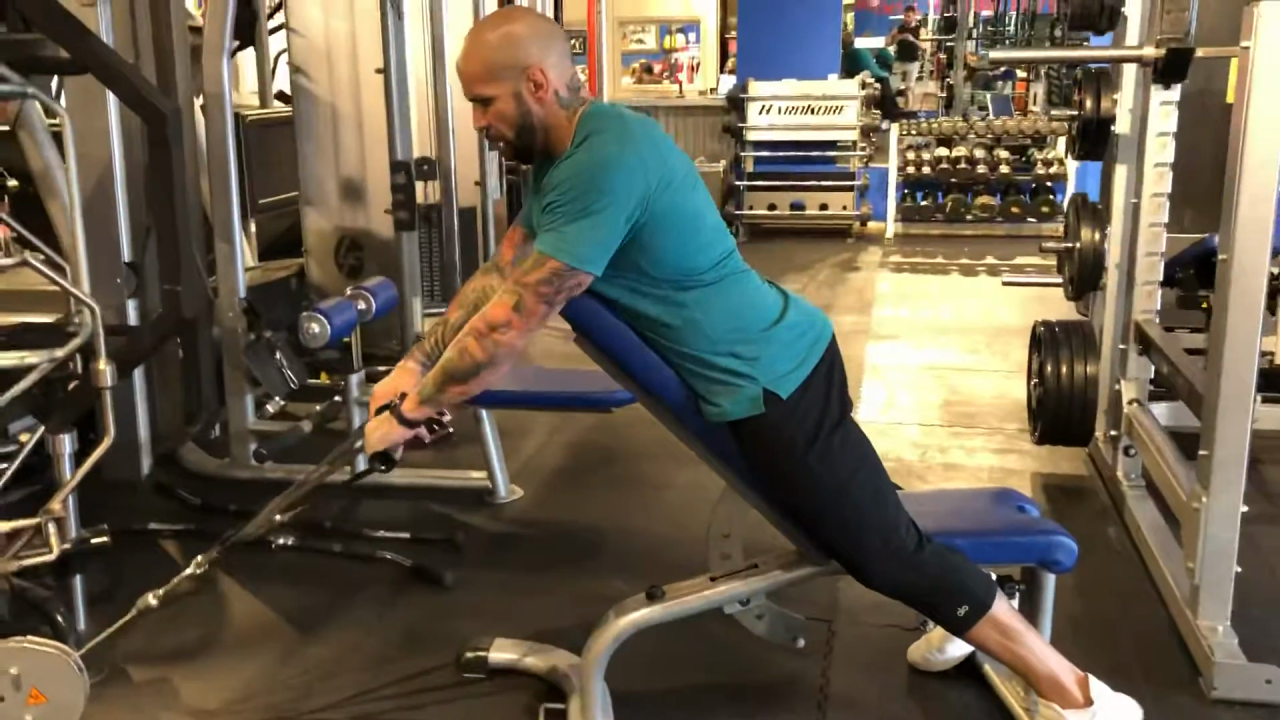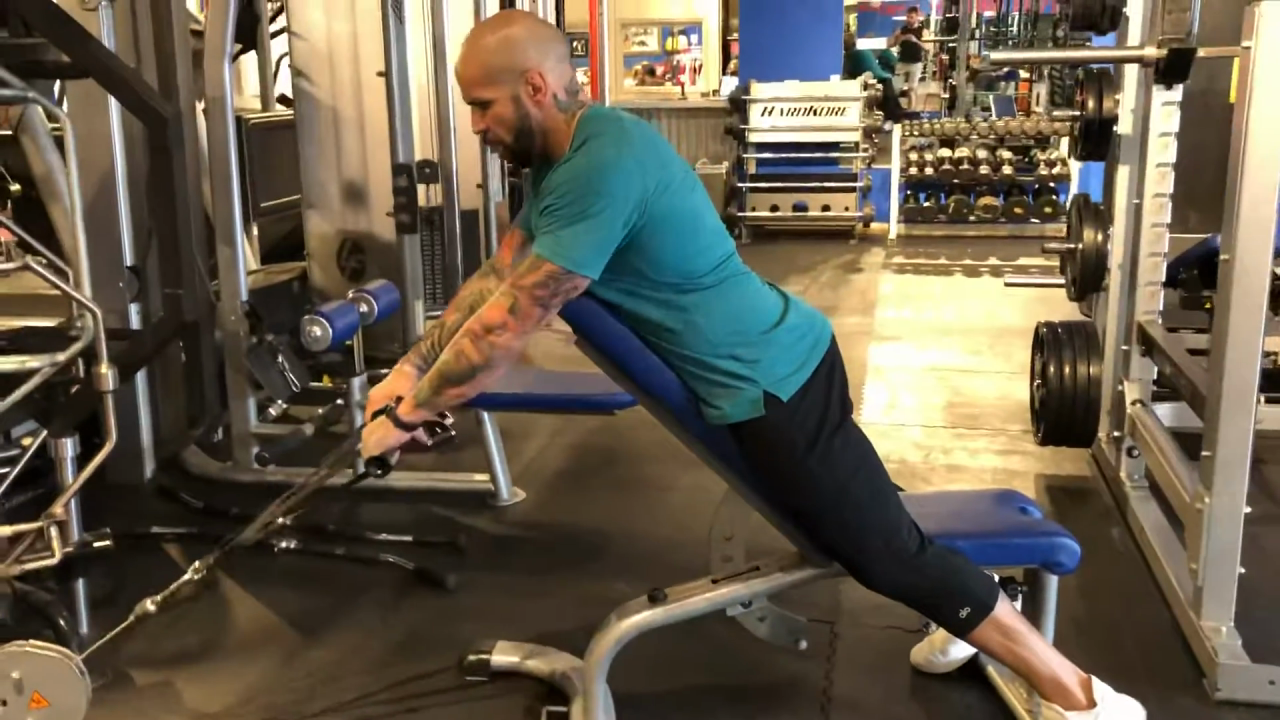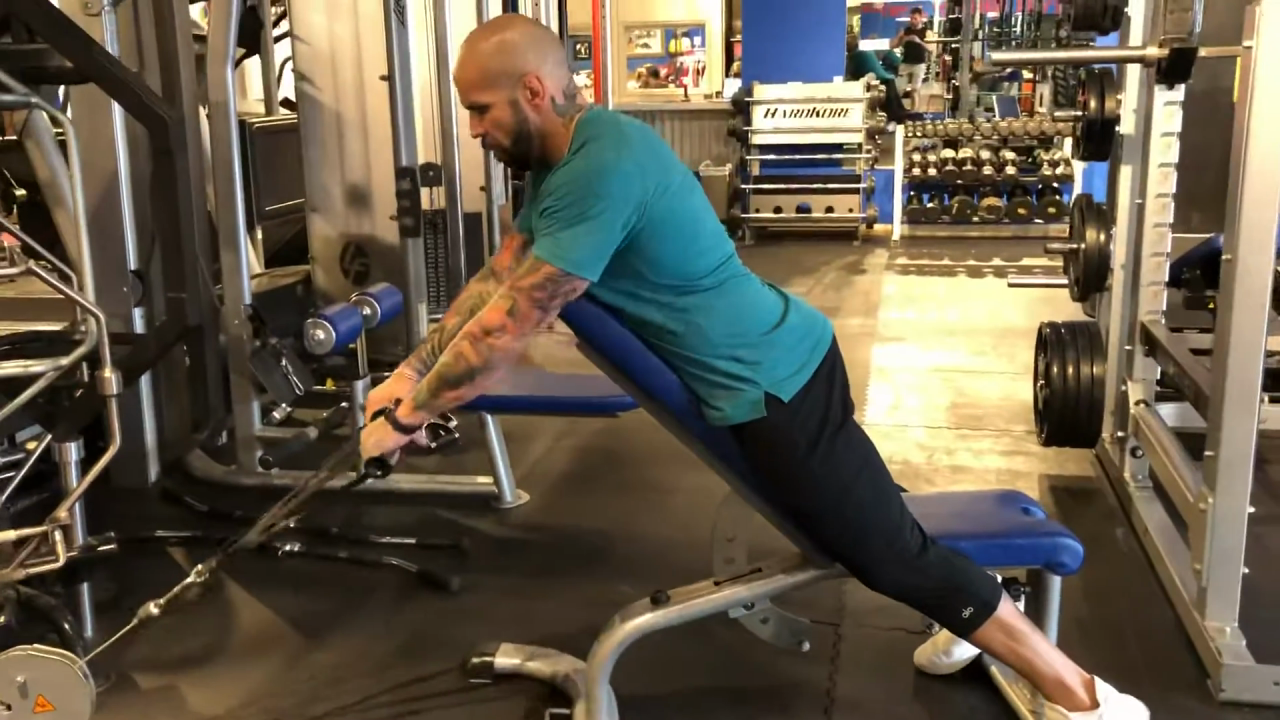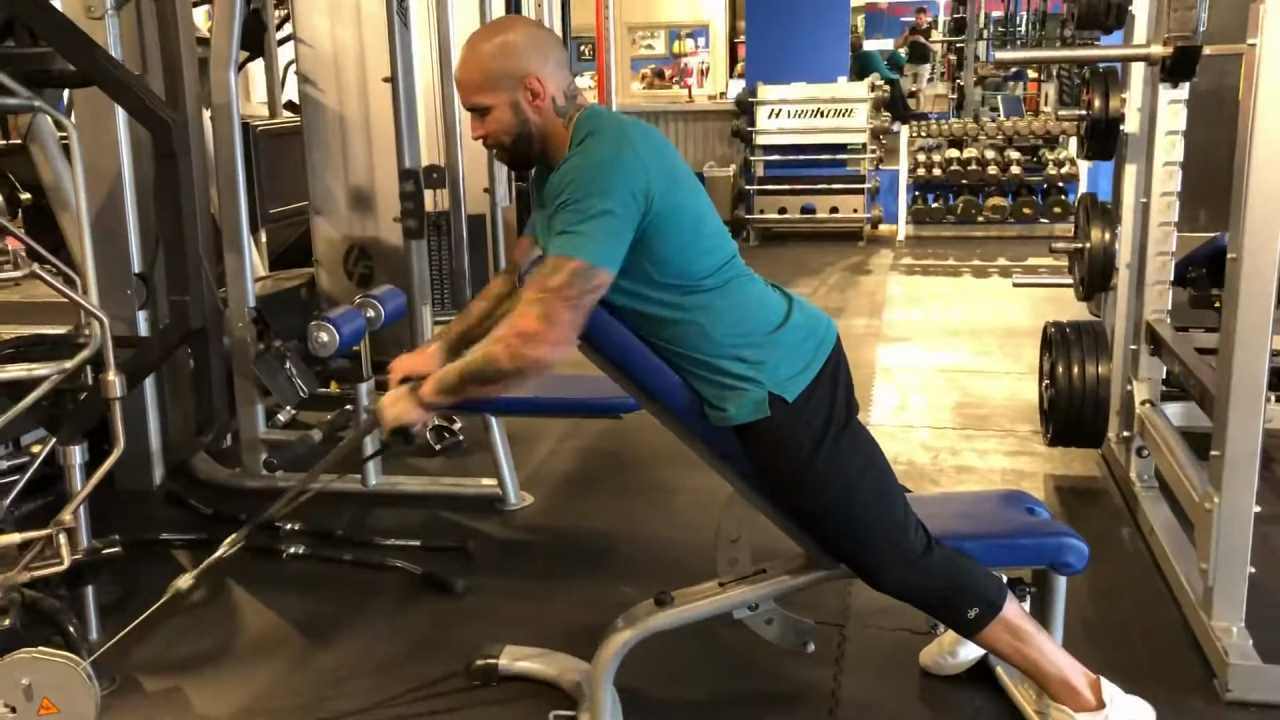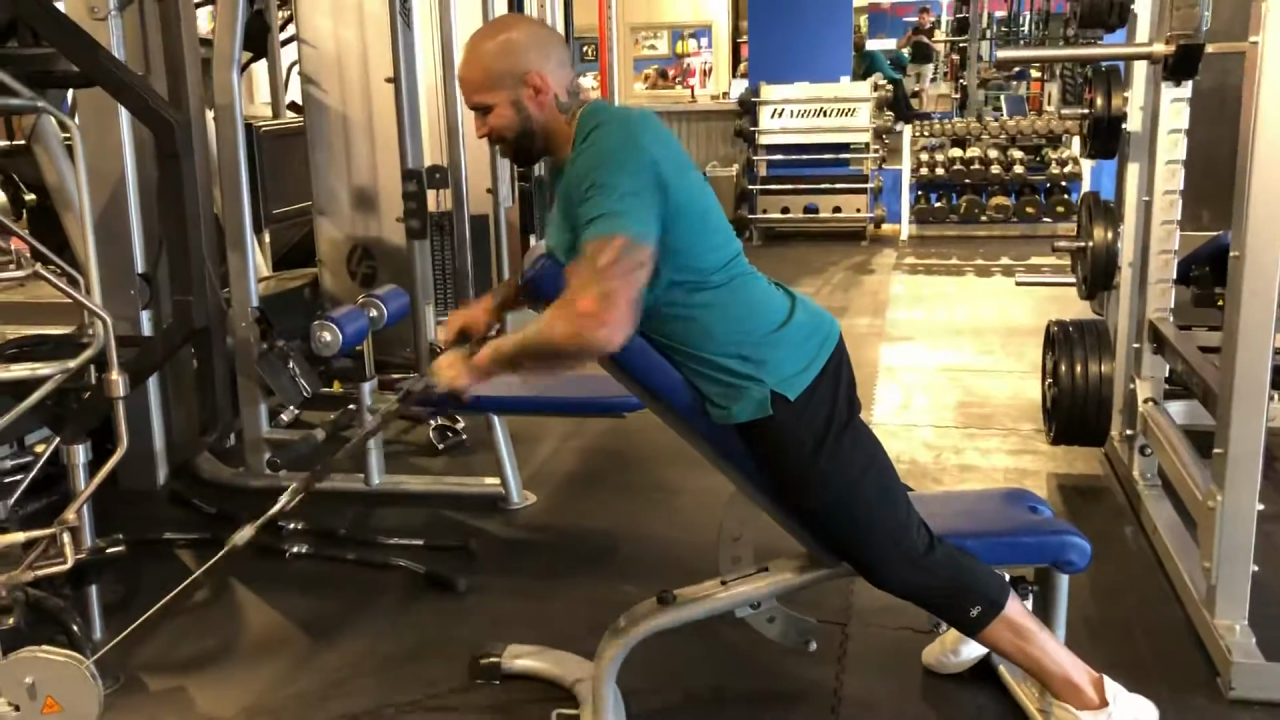
dt=0.1s
person 1, frame 1
left shoulder: (602, 165)
right shoulder: (571, 150)
left elbow: (509, 324)
right elbow: (501, 274)
left wrist: (412, 411)
right wrist: (414, 363)
left hip: (770, 382)
right hip: (769, 362)
left knee: (887, 551)
right knee: (867, 524)
right ankle: (972, 614)
person 1, frame 2
left shoulder: (599, 168)
right shoulder: (571, 153)
left elbow: (504, 326)
right elbow: (499, 276)
left wrist: (407, 414)
right wrist: (410, 367)
left hip: (770, 384)
right hip: (770, 363)
left knee: (888, 552)
right knee: (871, 527)
right ankle: (972, 614)
person 1, frame 3
left shoulder: (595, 171)
right shoulder: (570, 156)
left elbow: (500, 332)
right elbow: (502, 278)
left wrist: (405, 414)
right wrist: (415, 366)
left hip: (772, 384)
right hip: (770, 364)
left knee: (891, 554)
right knee: (871, 528)
right ankle: (977, 613)
person 1, frame 4
left shoulder: (599, 166)
right shoulder: (577, 154)
left elbow: (538, 339)
right elbow: (522, 279)
left wrist: (428, 397)
right wrist: (437, 351)
left hip: (775, 385)
right hip: (776, 364)
left knee: (896, 554)
right knee: (877, 528)
right ankle: (983, 611)
person 1, frame 5
left shoulder: (609, 151)
right shoulder: (582, 150)
left elbow: (599, 325)
right elbow: (586, 279)
left wrist: (481, 363)
right wrist: (493, 305)
left hip: (776, 383)
right hip: (778, 364)
left knee: (899, 555)
right knee: (885, 536)
right ankle: (989, 615)
